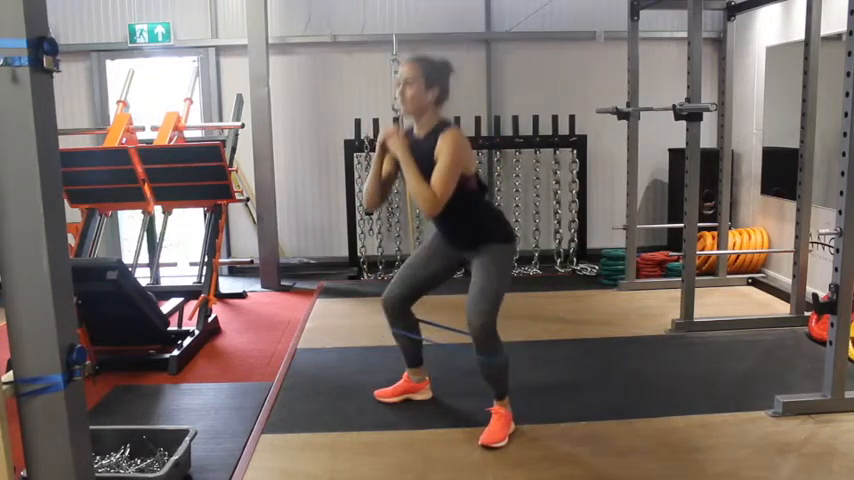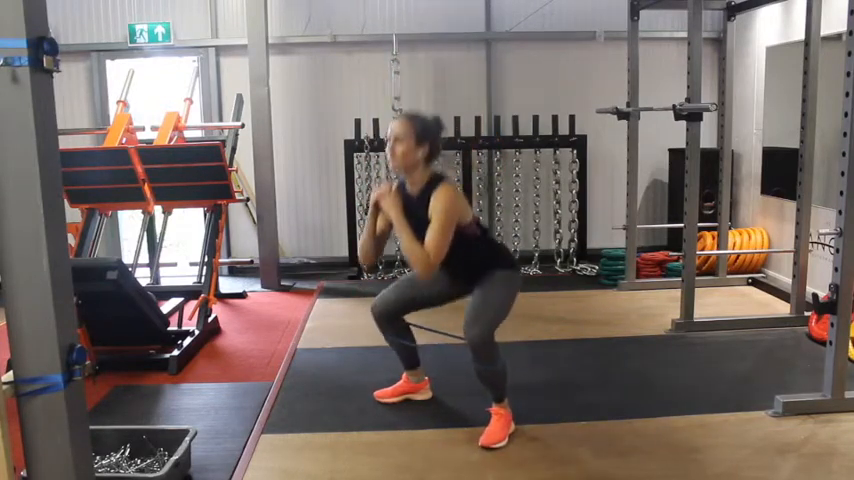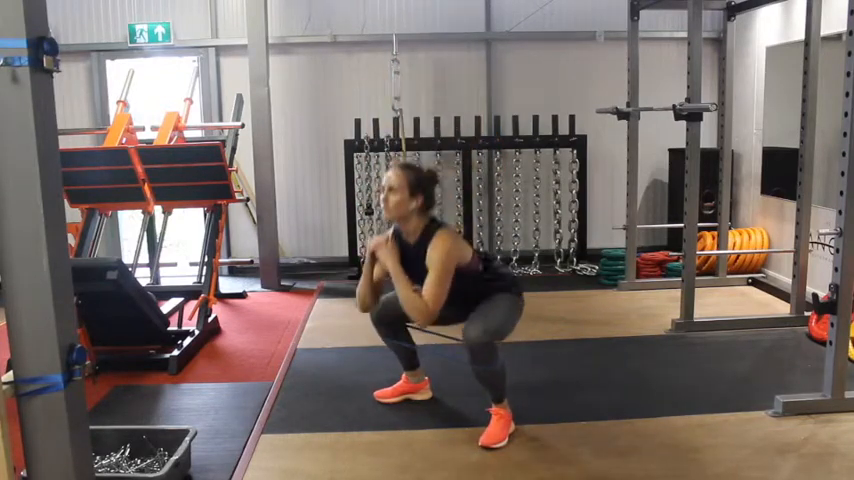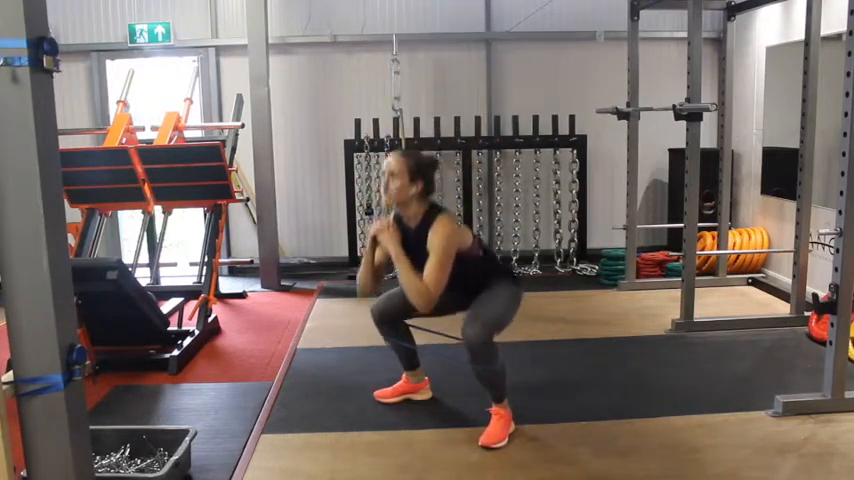
dt=0.2s
person 1, frame 1
left shoulder: (450, 139)
right shoulder: (404, 140)
left elbow: (430, 206)
right elbow: (371, 202)
left wrist: (402, 154)
right wrist: (382, 154)
left hip: (490, 242)
right hip: (448, 240)
left knee: (479, 323)
right knee: (393, 300)
left ankle: (502, 410)
right ankle: (416, 380)
person 1, frame 2
left shoulder: (443, 195)
right shoulder: (397, 191)
left elbow: (425, 268)
right elbow: (367, 259)
left wrist: (395, 215)
right wrist: (374, 213)
left hip: (495, 272)
right hip: (451, 273)
left knee: (477, 334)
right knee: (383, 309)
left ankle: (501, 411)
right ankle: (415, 379)
person 1, frame 3
left shoulder: (441, 242)
right shoulder: (395, 237)
left elbow: (424, 316)
right elbow: (365, 304)
left wrist: (392, 265)
right wrist: (371, 260)
left hip: (499, 296)
right hip: (456, 300)
left knee: (476, 337)
right knee: (382, 315)
left ankle: (502, 412)
right ankle: (415, 380)
person 1, frame 4
left shoulder: (442, 228)
right shoulder: (395, 224)
left elbow: (425, 302)
right elbow: (365, 290)
left wrist: (394, 249)
right wrist: (372, 245)
left hip: (498, 285)
right hip: (457, 288)
left knee: (475, 334)
right knee: (382, 311)
left ankle: (502, 412)
right ankle: (415, 380)
